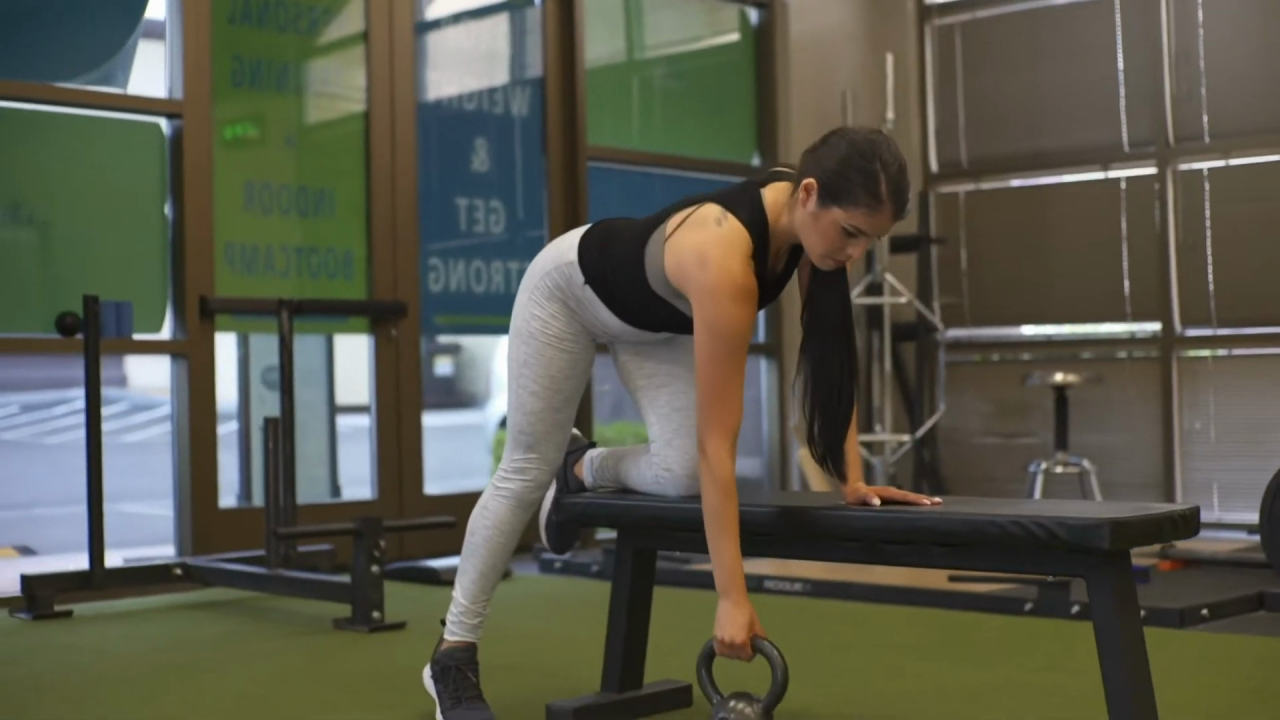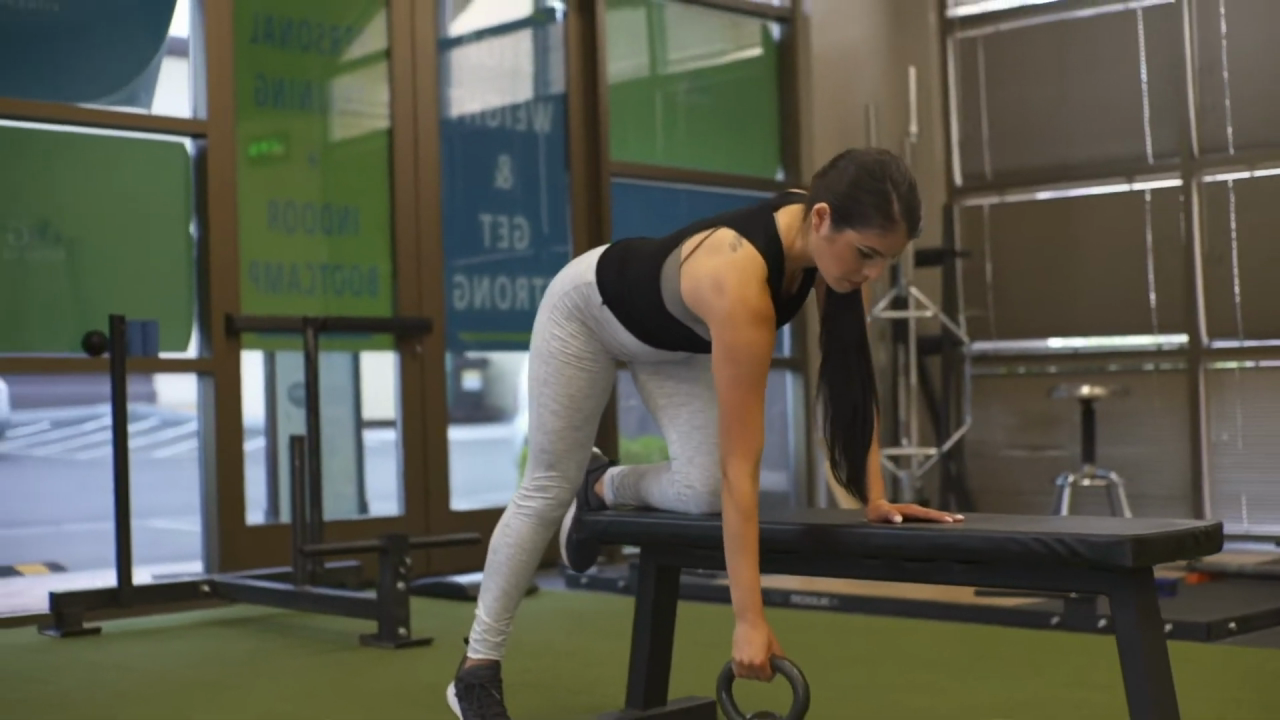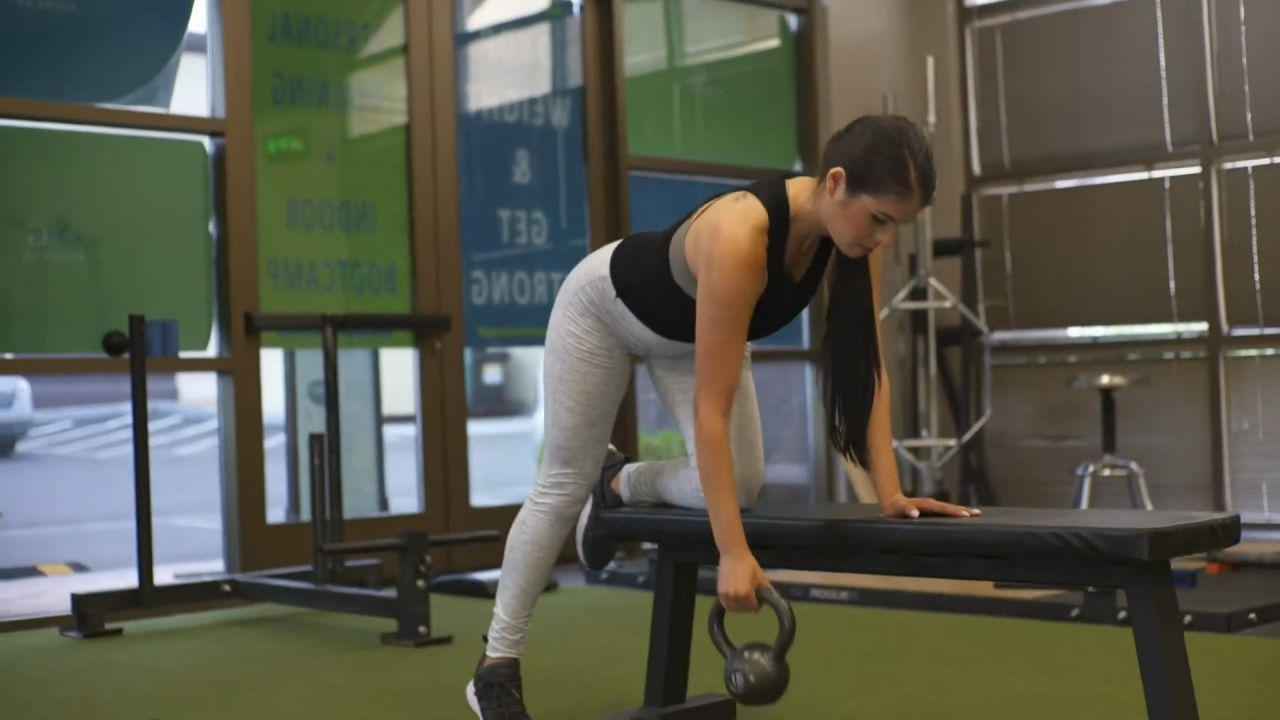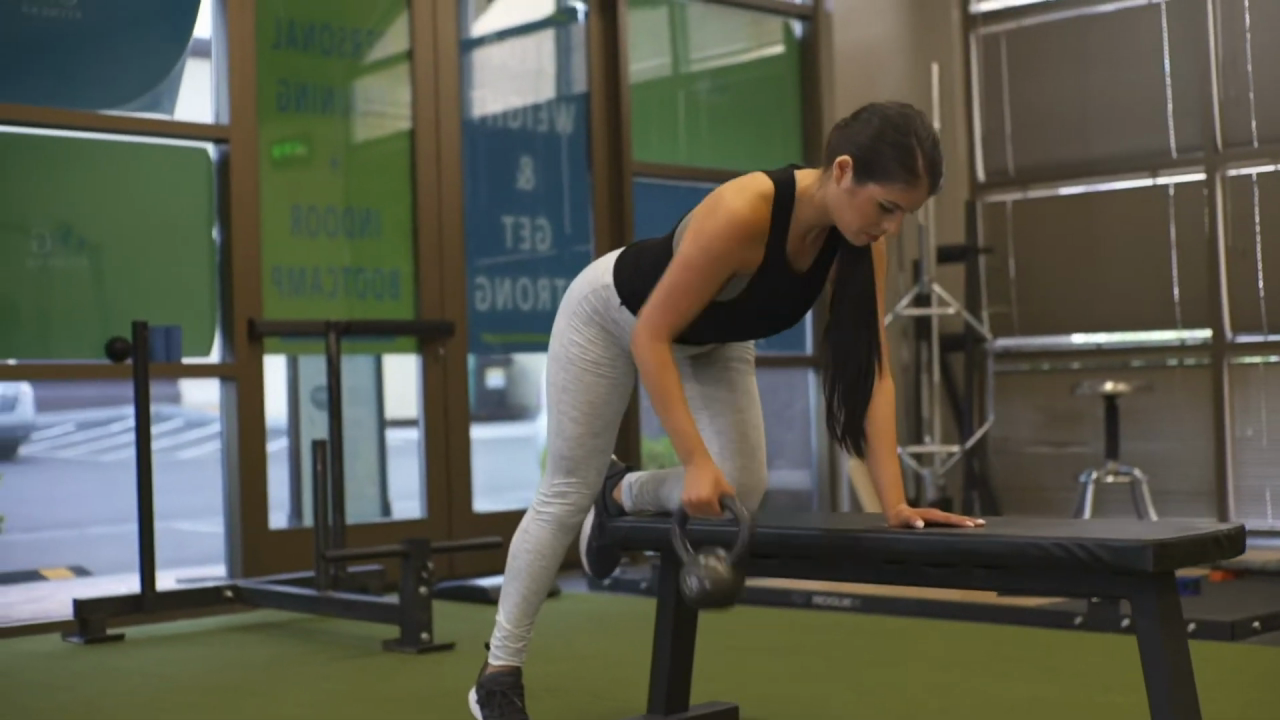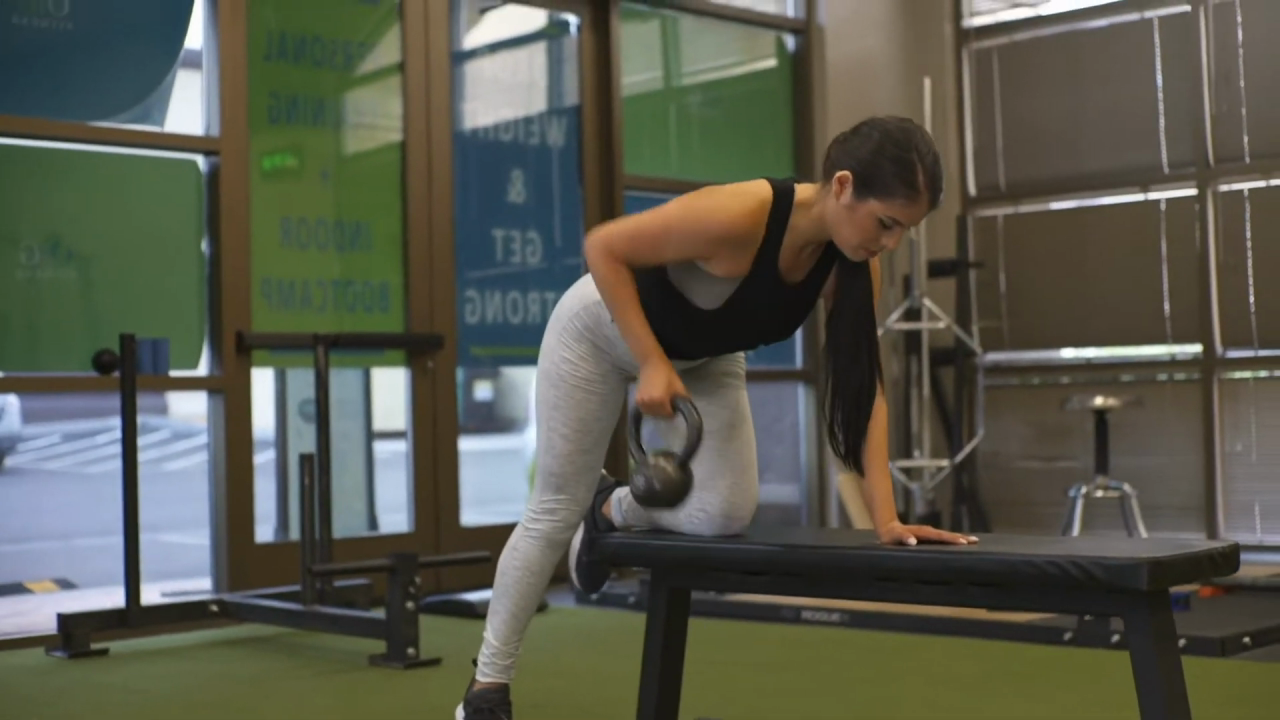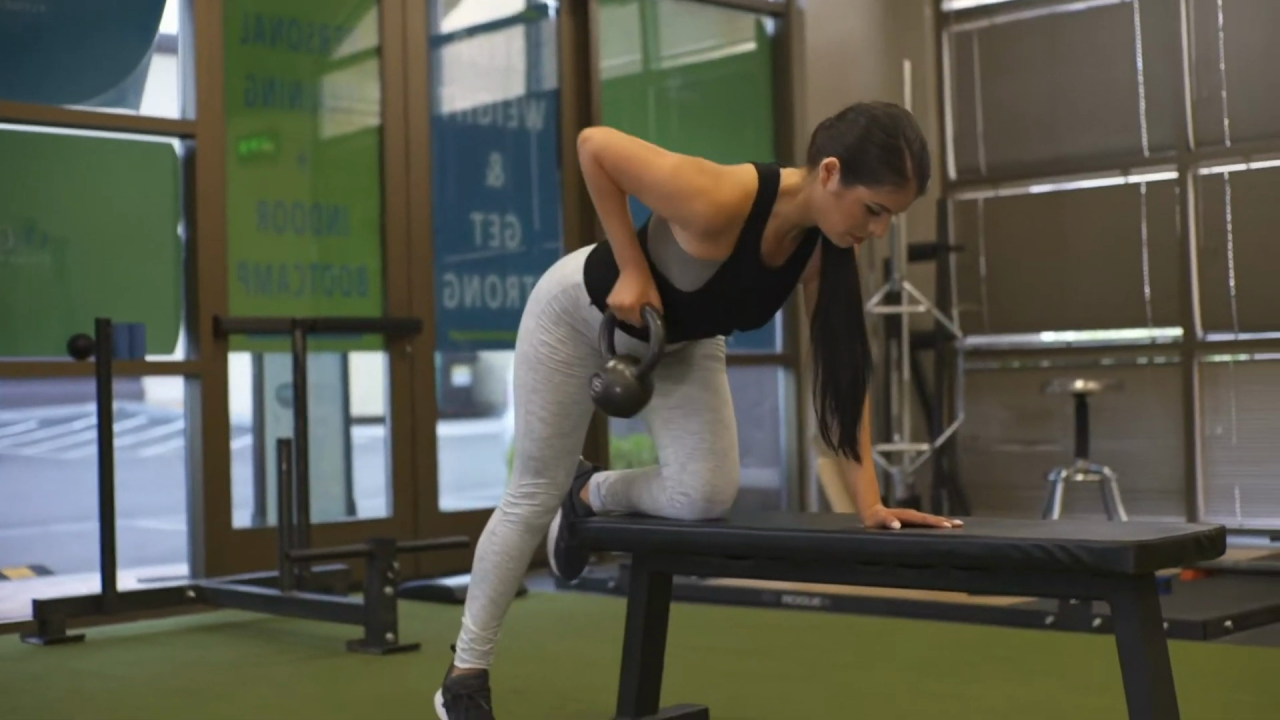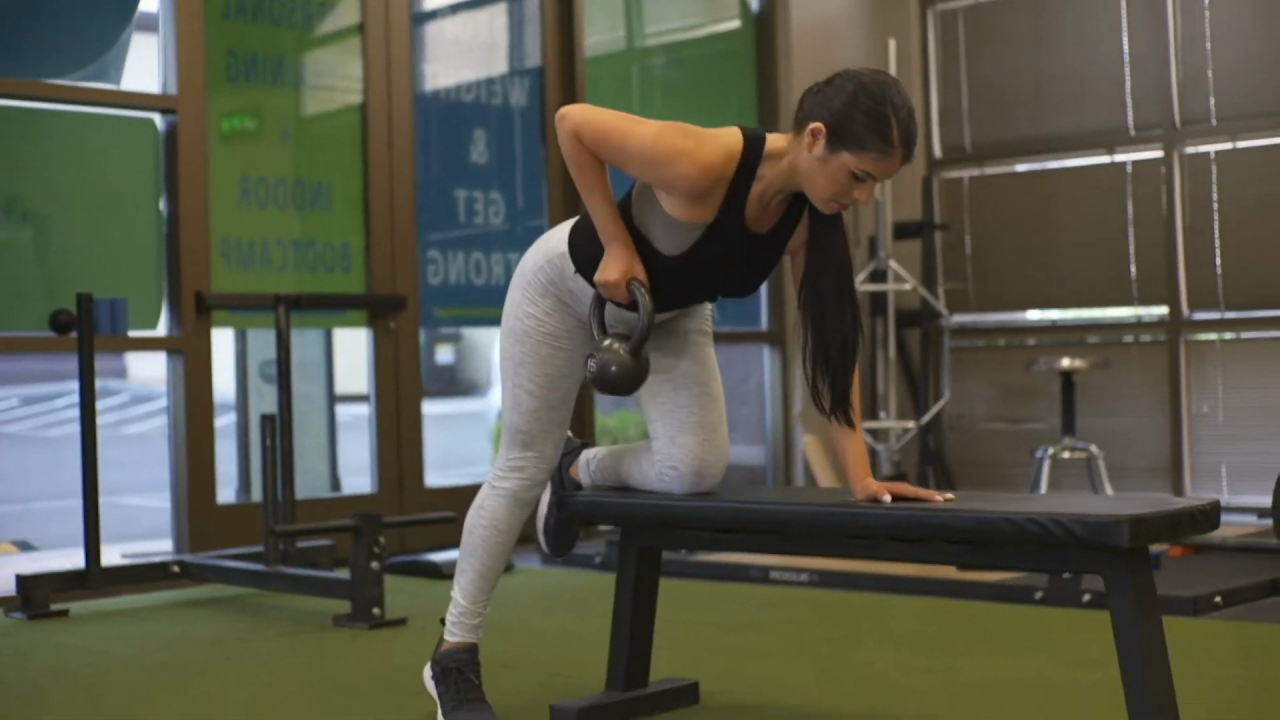
dt=0.2s
person 1, frame 1
left shoulder: (812, 220)
right shoulder: (724, 260)
left elbow: (832, 354)
right elbow: (716, 441)
left wrist: (852, 478)
right wrist: (732, 597)
left hip: (660, 316)
right hip: (572, 289)
left knee: (684, 476)
right knee: (527, 471)
left ankle: (584, 468)
right ankle: (452, 654)
person 1, frame 2
left shoulder: (830, 237)
right shoulder: (738, 283)
left elbow: (849, 375)
right elbow: (740, 464)
left wrist: (875, 498)
right wrist: (749, 618)
left hip: (679, 338)
right hip: (590, 311)
left knee: (705, 494)
right knee: (547, 491)
left ankle: (604, 487)
right ankle: (476, 671)
person 1, frame 3
left shoulder: (845, 223)
right shoulder: (740, 238)
left elbow: (865, 366)
right elbow: (710, 411)
left wrist: (889, 491)
right wrist: (732, 553)
left hip: (694, 325)
right hip: (606, 307)
left knee: (734, 488)
right knee: (562, 488)
left ankle: (620, 483)
right ankle: (495, 669)
person 1, frame 4
left shoulder: (858, 235)
right shoulder: (743, 213)
left elbow: (871, 370)
right elbow: (649, 334)
left wrist: (895, 501)
right wrist: (694, 460)
left hip: (713, 333)
right hip: (613, 315)
left knee: (737, 492)
right knee: (565, 497)
left ankle: (624, 494)
person 1, frame 5
left shoulder: (853, 253)
right shoulder: (737, 216)
left elbow: (862, 385)
right elbow: (602, 247)
left wrist: (886, 518)
right wrist: (652, 365)
left hip: (702, 354)
right hip: (601, 329)
left knee: (727, 514)
right knee: (555, 515)
left ankle: (613, 510)
person 1, frame 6
left shoulder: (831, 237)
right shoulder: (720, 200)
left elbow: (841, 369)
right elbow: (594, 143)
left wrist: (869, 502)
right wrist: (631, 268)
left hip: (682, 334)
right hip: (582, 311)
left knee: (706, 497)
right knee: (533, 497)
left ankle: (592, 494)
person 1, frame 7
left shoulder: (812, 206)
right shoulder: (705, 162)
left elbow: (829, 339)
right elbow: (571, 123)
left wrist: (860, 475)
right wrist: (617, 246)
left hip: (668, 307)
right hip: (570, 284)
left knee: (696, 471)
right knee: (522, 470)
left ankle: (580, 470)
right ankle: (453, 654)
